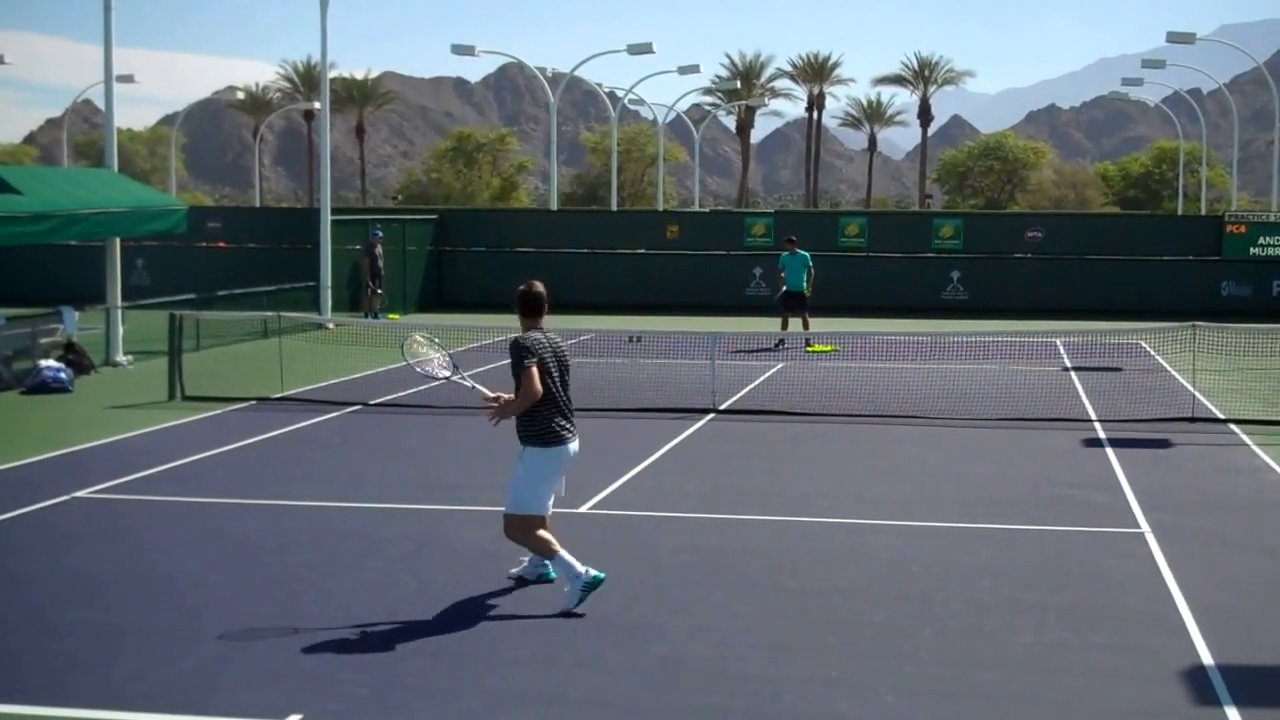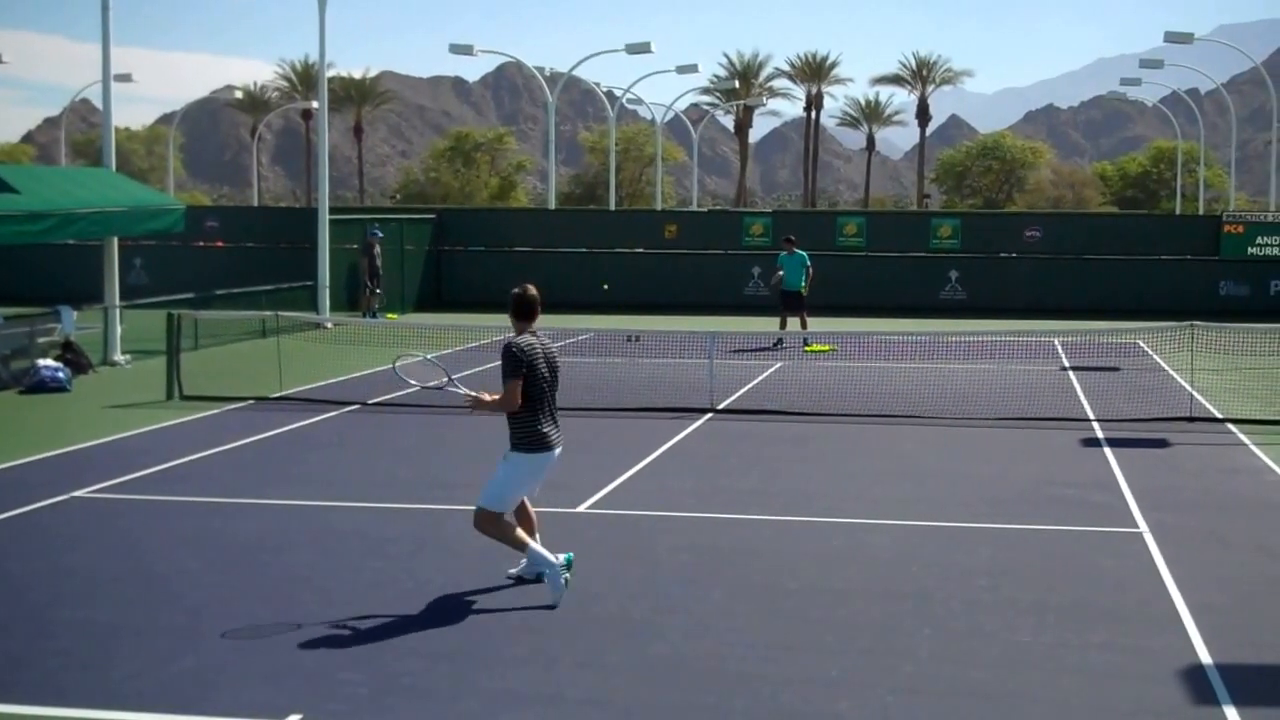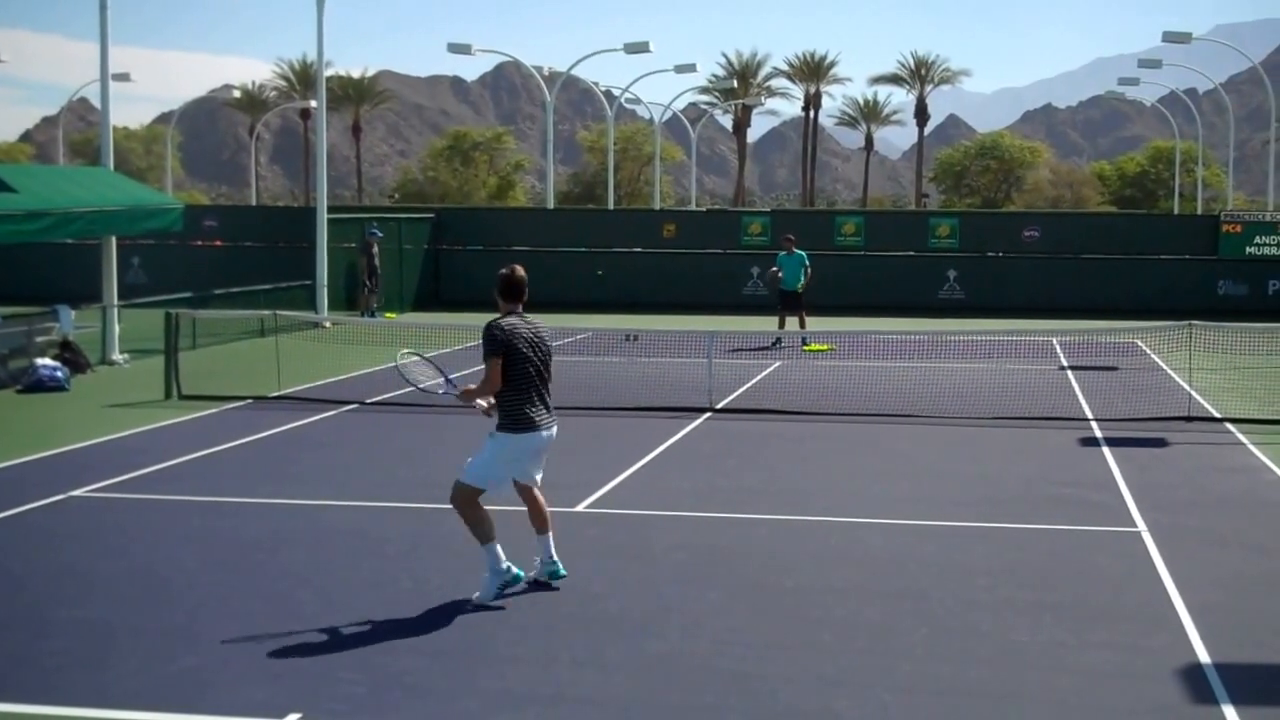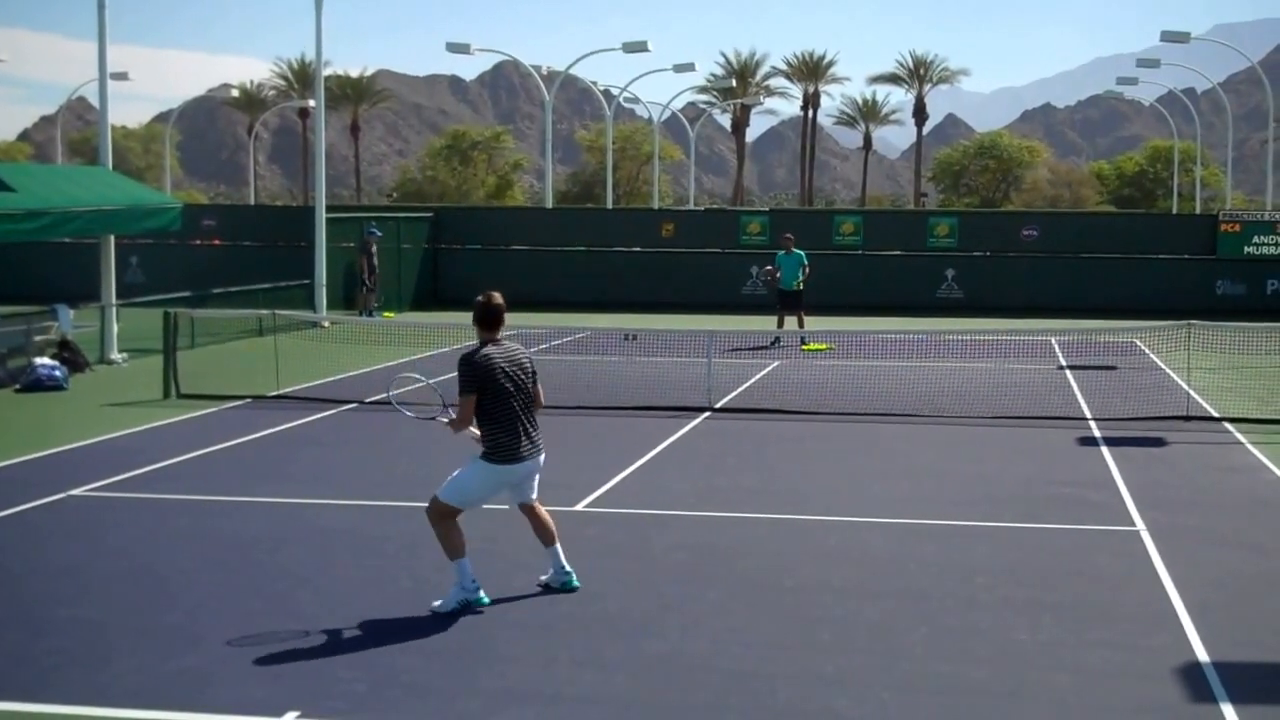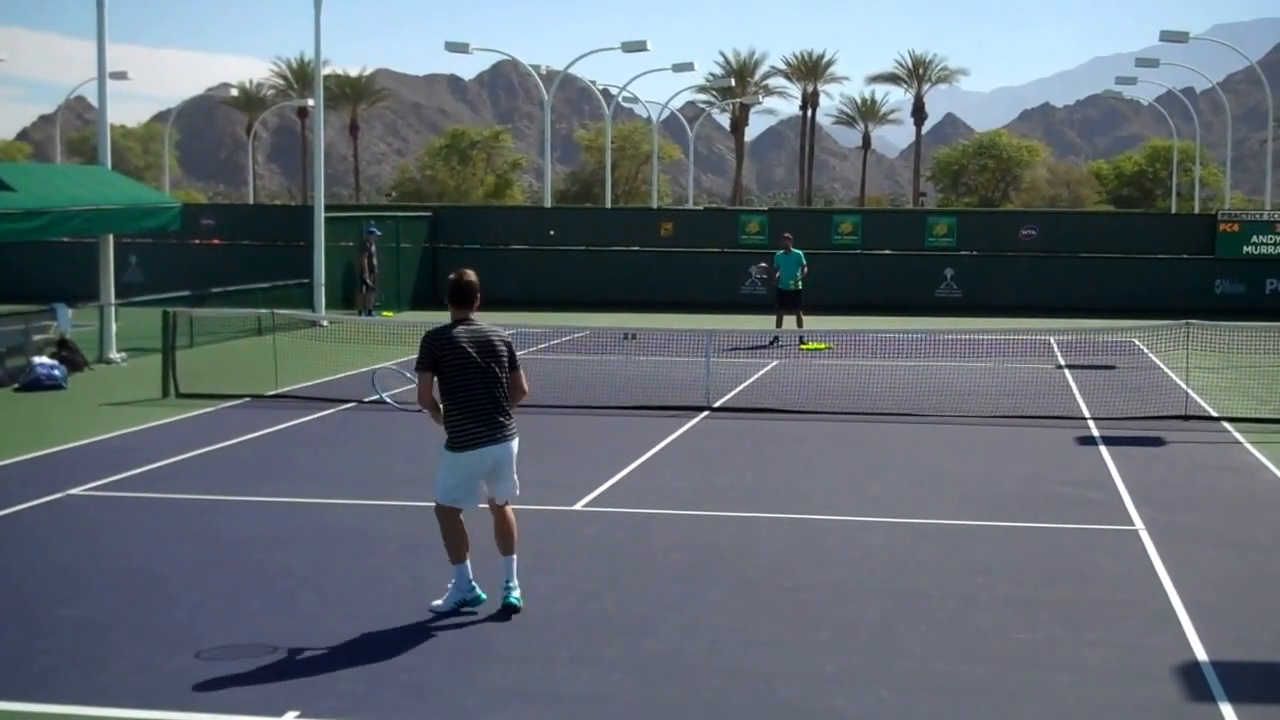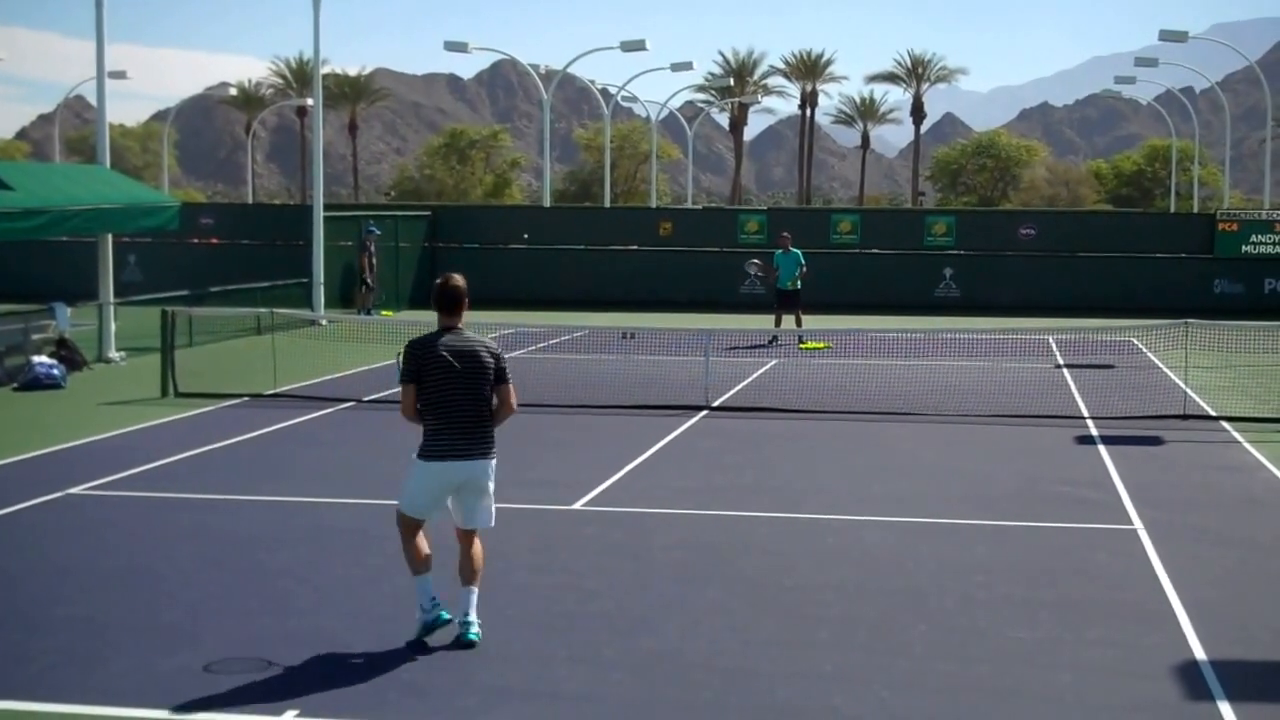
dt=0.2s
person 1, frame 1
left shoulder: (522, 344)
right shoulder: (557, 343)
left elbow: (532, 393)
left wrist: (506, 409)
right wrist: (512, 401)
left hip: (543, 446)
right hip: (566, 440)
left knee: (516, 526)
right knee: (533, 501)
left ankle: (579, 576)
right ankle: (539, 565)
person 1, frame 2
left shoulder: (515, 348)
right shoulder: (549, 346)
left elbow: (513, 401)
left wrist: (487, 403)
right wrist: (497, 403)
left hip: (529, 449)
right hip: (551, 443)
left knee: (486, 520)
right knee: (515, 495)
left ankle: (553, 562)
right ankle: (536, 562)
person 1, frame 3
left shoulder: (496, 329)
right shoulder: (539, 328)
left elbow: (492, 383)
left wrist: (471, 394)
left hip: (516, 432)
right hip: (544, 427)
left knee: (463, 496)
right knee: (527, 487)
left ankle: (501, 570)
right ankle: (549, 564)
person 1, frame 4
left shoulder: (471, 360)
right shoulder: (521, 353)
left elbow: (465, 417)
right elbow: (537, 401)
left wrist: (459, 425)
left hip: (498, 460)
right hip: (533, 452)
left knee: (439, 511)
right knee: (529, 505)
left ankle: (467, 589)
right ankle: (562, 572)
person 1, frame 5
left shoulder: (435, 340)
right shoulder: (500, 337)
left elbow: (425, 398)
right elbow: (520, 391)
left wrist: (440, 416)
left hip: (464, 446)
right hip: (505, 440)
left knee: (447, 512)
right knee: (501, 508)
left ankle: (464, 588)
right ankle: (511, 587)
person 1, frame 6
left shoulder: (417, 349)
right shoulder: (490, 349)
left elbow: (408, 411)
right elbow: (508, 407)
left hip: (434, 458)
right hip: (479, 458)
left knee: (409, 523)
right knee: (468, 537)
left ankle: (430, 604)
right ankle: (469, 620)
